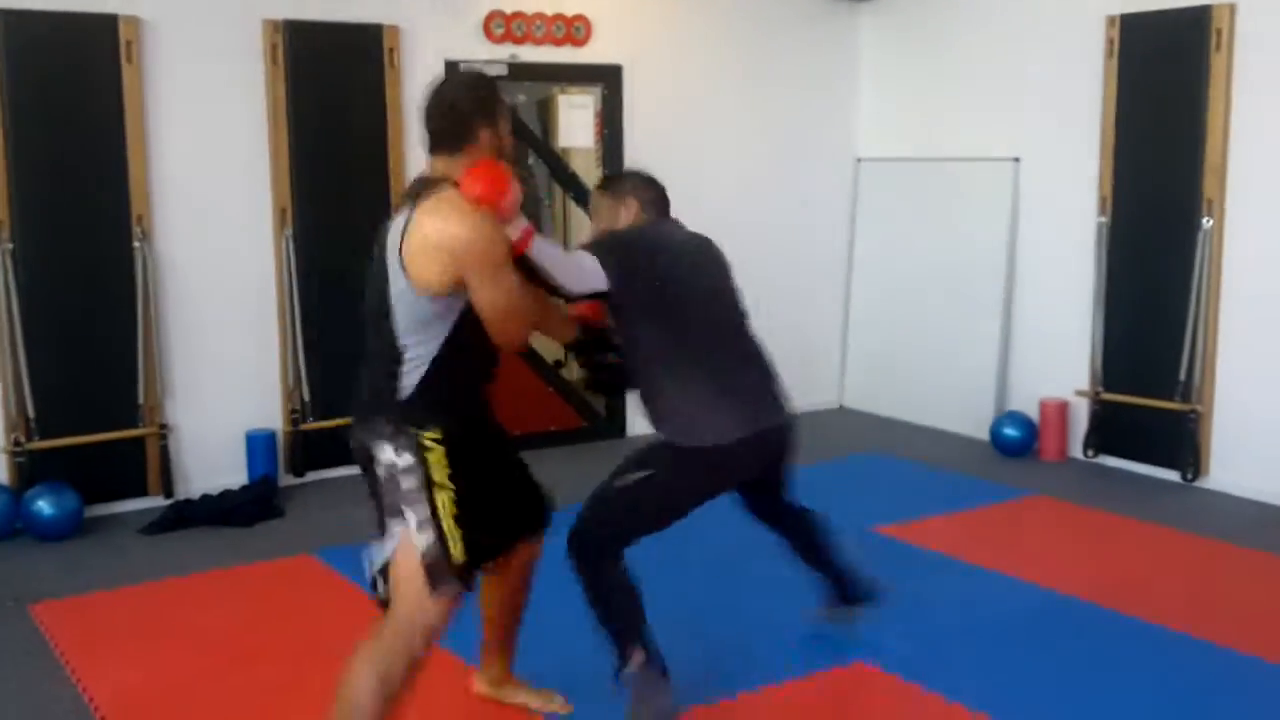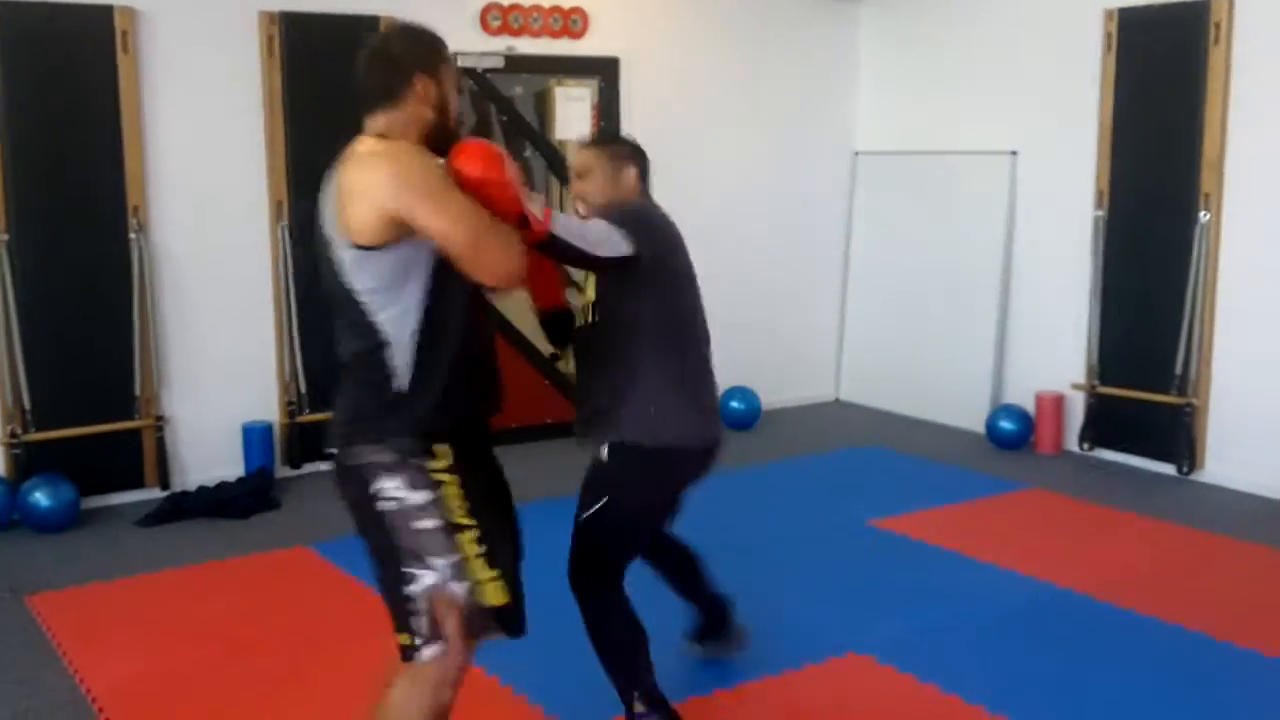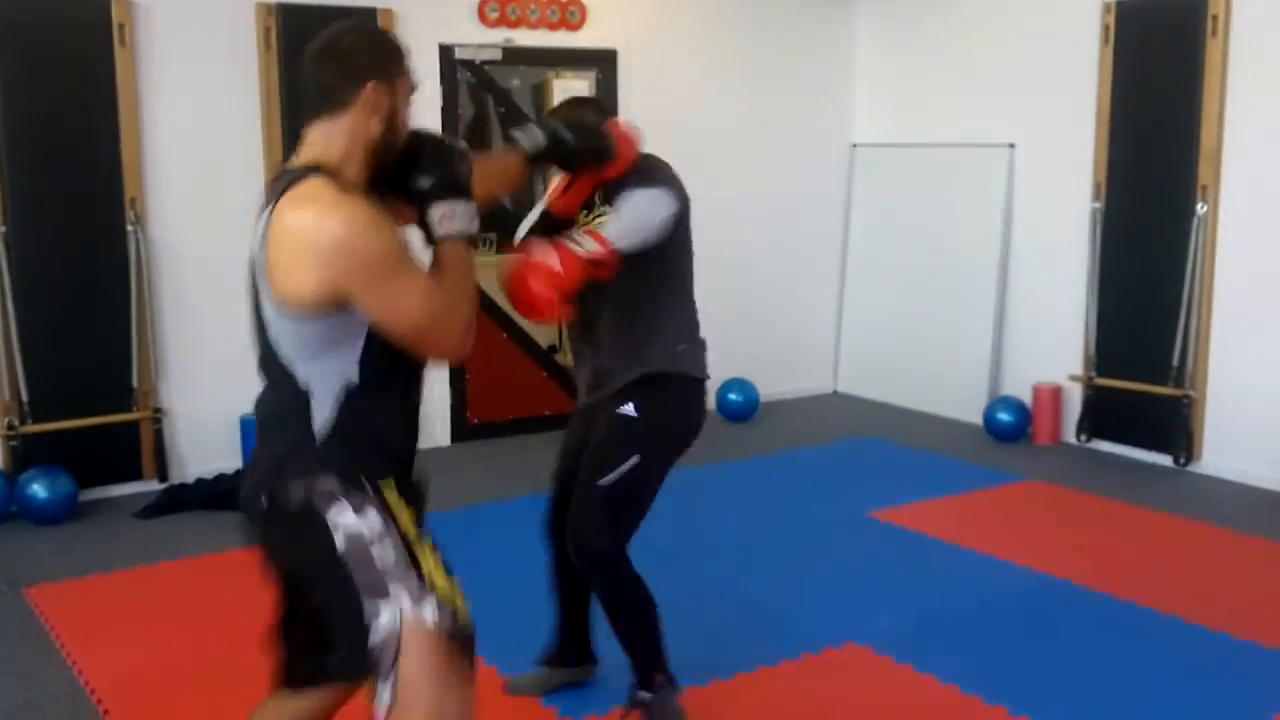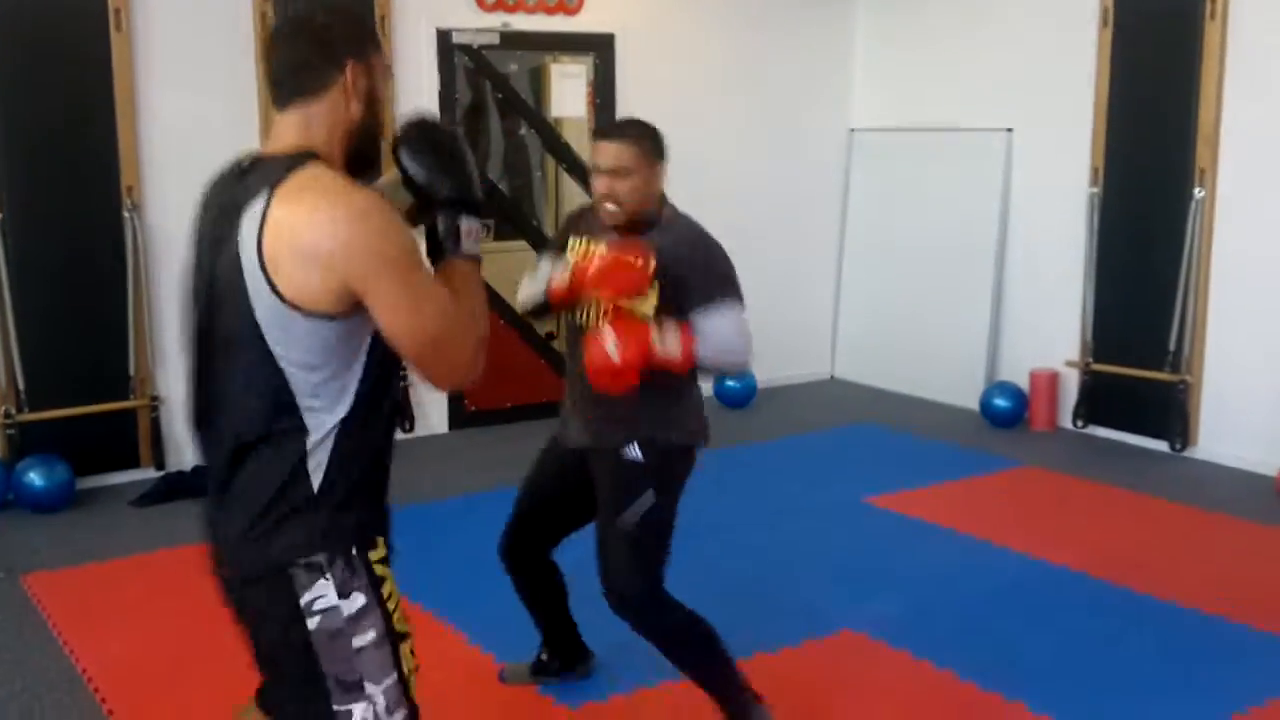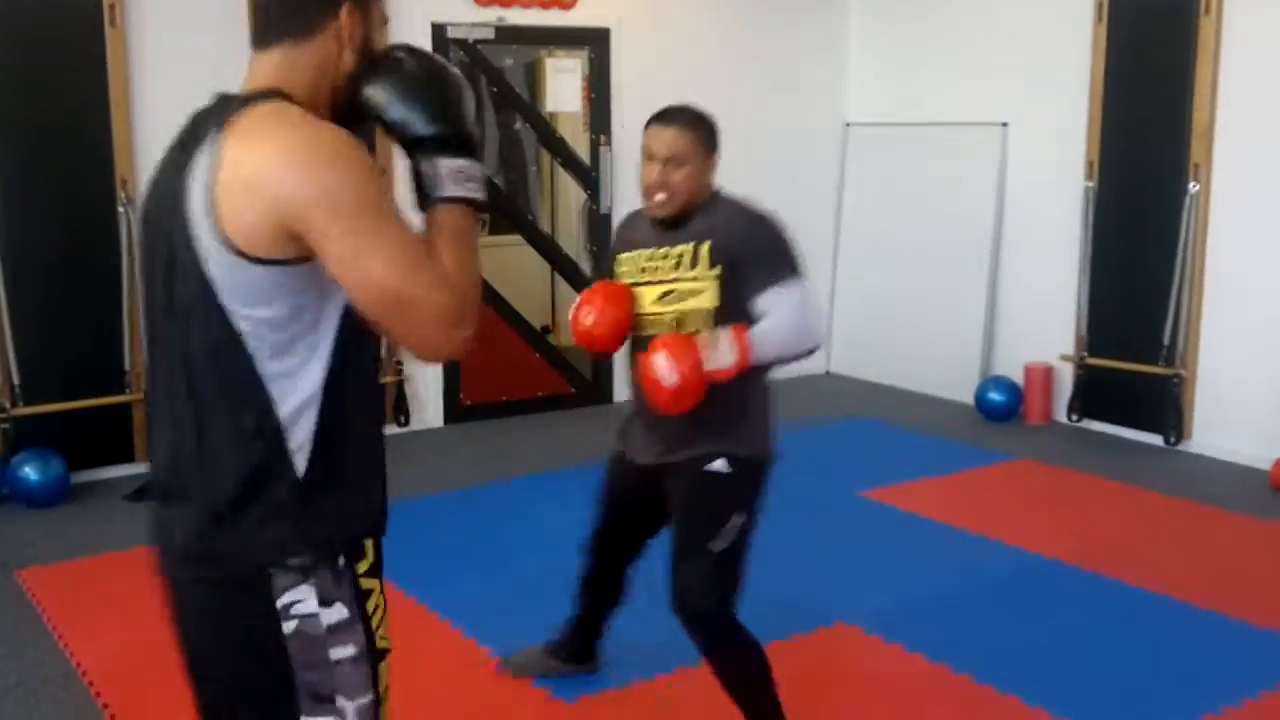
dt=0.2s
person 1, frame 1
left shoulder: (429, 206)
right shoulder: (465, 224)
right elbow: (509, 330)
left wrist: (567, 322)
left hip: (450, 415)
right hip: (409, 431)
left knee: (521, 537)
right knee: (422, 612)
person 1, frame 2
left shoulder: (366, 174)
right shoulder: (394, 165)
right elbow: (503, 266)
right wrist: (481, 213)
left hip: (431, 429)
right hip: (403, 447)
left knee: (474, 587)
right knee: (441, 652)
person 1, frame 3
left shoulder: (316, 193)
right shoulder: (333, 222)
left elbow: (454, 180)
right elbow: (449, 335)
left wrist: (536, 144)
right wrist: (451, 213)
left hip: (327, 479)
right hip: (328, 489)
person 1, frame 4
left shoulder: (241, 188)
right shoulder: (342, 217)
right elbow: (457, 360)
right wrist: (456, 220)
left hip: (255, 517)
right hip: (313, 544)
person 1, frame 5
left shoulder: (204, 145)
right shoulder: (307, 152)
right elbow: (442, 325)
right wrist: (450, 161)
left hip: (207, 523)
right hip: (286, 542)
person 2, frame 1
left shoulder: (629, 244)
right shoulder: (696, 250)
left hip: (702, 442)
right hip: (766, 426)
left knee: (593, 539)
right knee: (775, 508)
left ankle: (643, 674)
right ankle: (847, 589)
person 2, frame 2
left shoulder: (635, 222)
right shoulder: (643, 232)
left elbow: (583, 240)
left hip: (649, 440)
right hip: (690, 430)
left knee: (593, 575)
right knee: (644, 534)
right ankle: (718, 623)
person 2, frame 3
left shoulder: (646, 178)
right shoulder: (586, 196)
left elbow: (643, 222)
right elbow: (528, 255)
left wrist: (569, 256)
right wrist: (565, 196)
left hip: (657, 389)
right hip: (606, 391)
left knee: (593, 539)
right knee: (566, 527)
right ankle: (570, 655)
person 2, frame 4
left shoulder: (691, 249)
right shoulder: (582, 225)
left elbow: (733, 347)
right elbow: (527, 297)
left wrist: (660, 342)
right wrist: (570, 278)
left hip: (650, 440)
right hip: (582, 430)
left knee: (631, 590)
right knee: (520, 546)
right ankle: (564, 655)
person 2, frame 5
left shoulder: (746, 232)
right shoulder: (632, 231)
left elbow: (800, 328)
right elbow: (601, 315)
left wrist: (717, 352)
right wrist: (595, 318)
left hip: (723, 450)
right hip: (647, 439)
left knee: (700, 605)
right knee: (605, 554)
right ankle: (576, 647)
